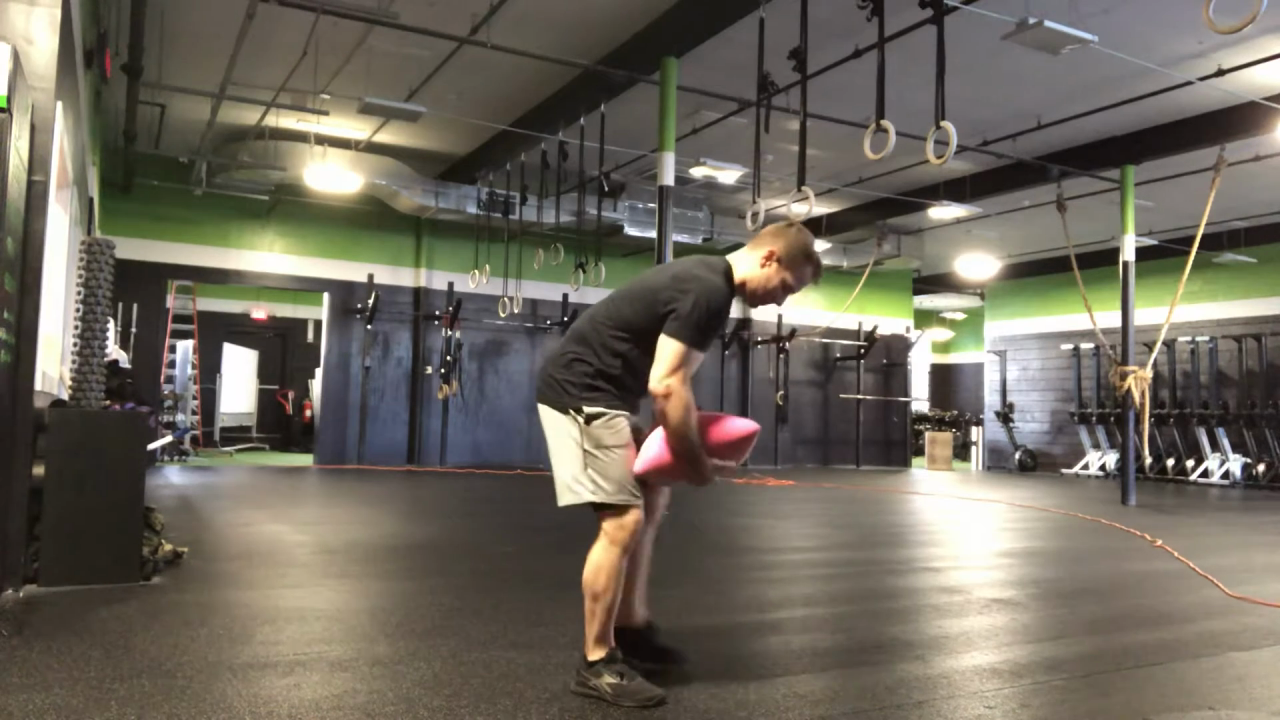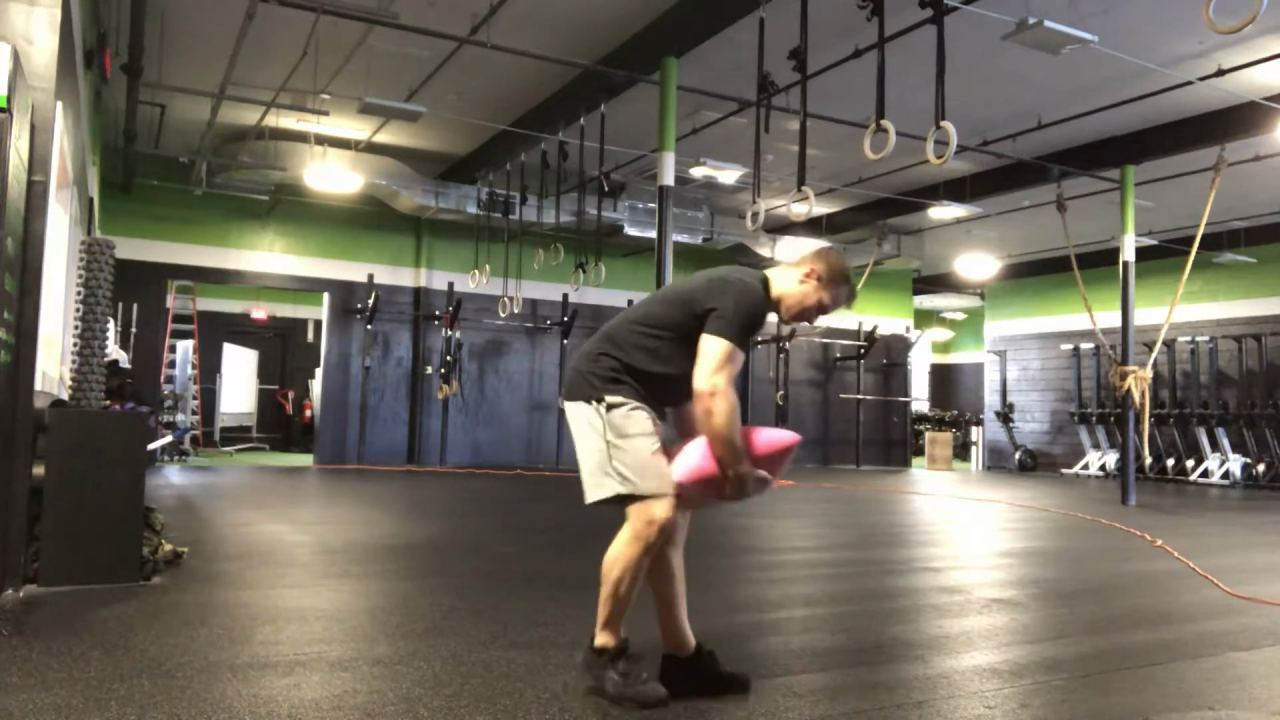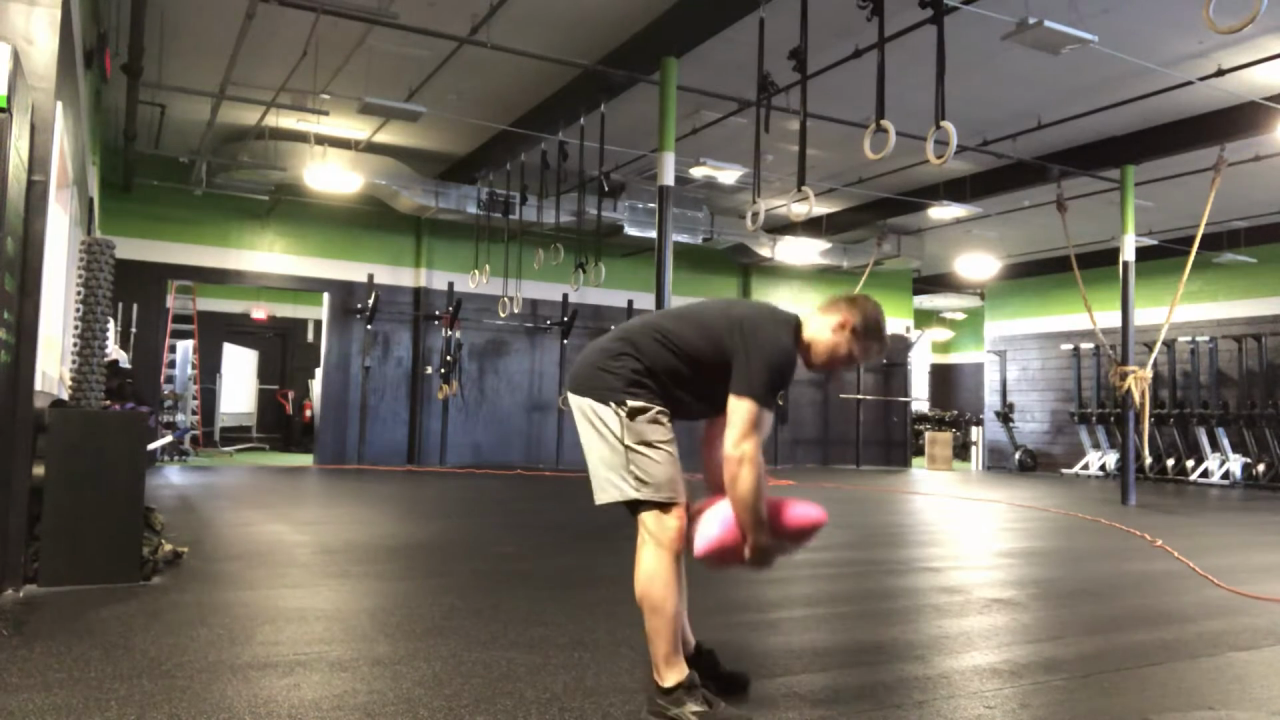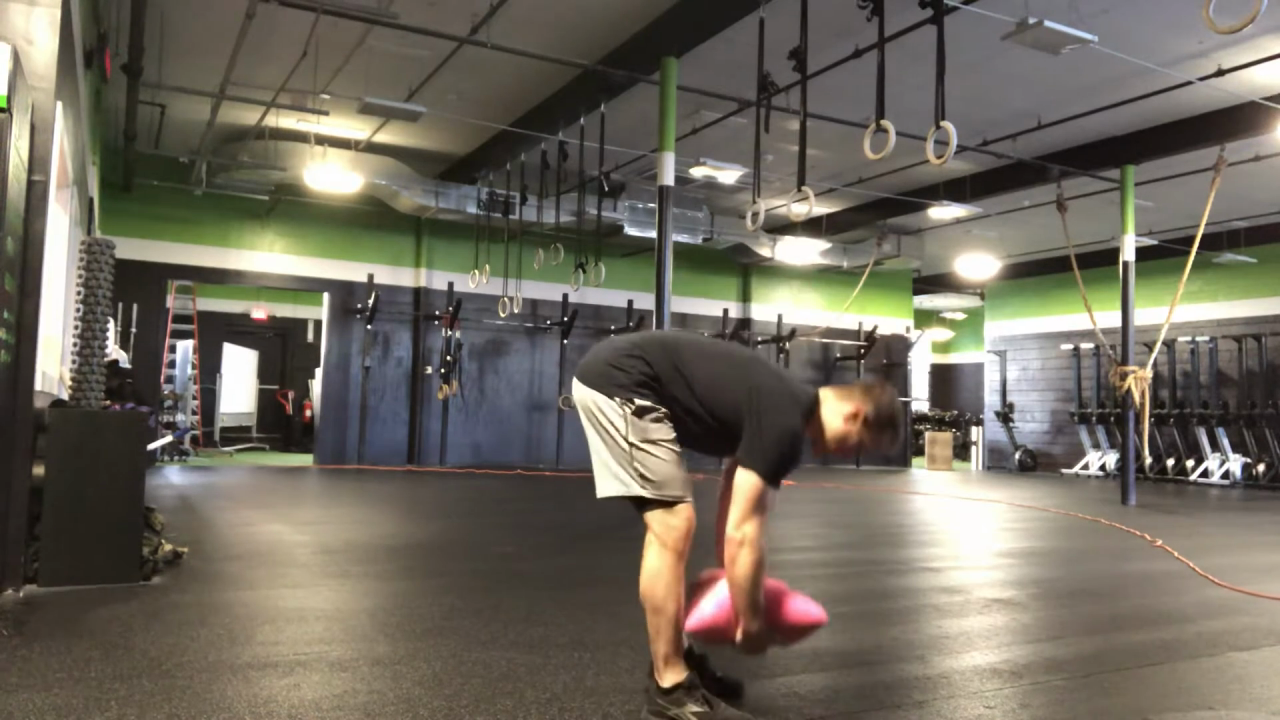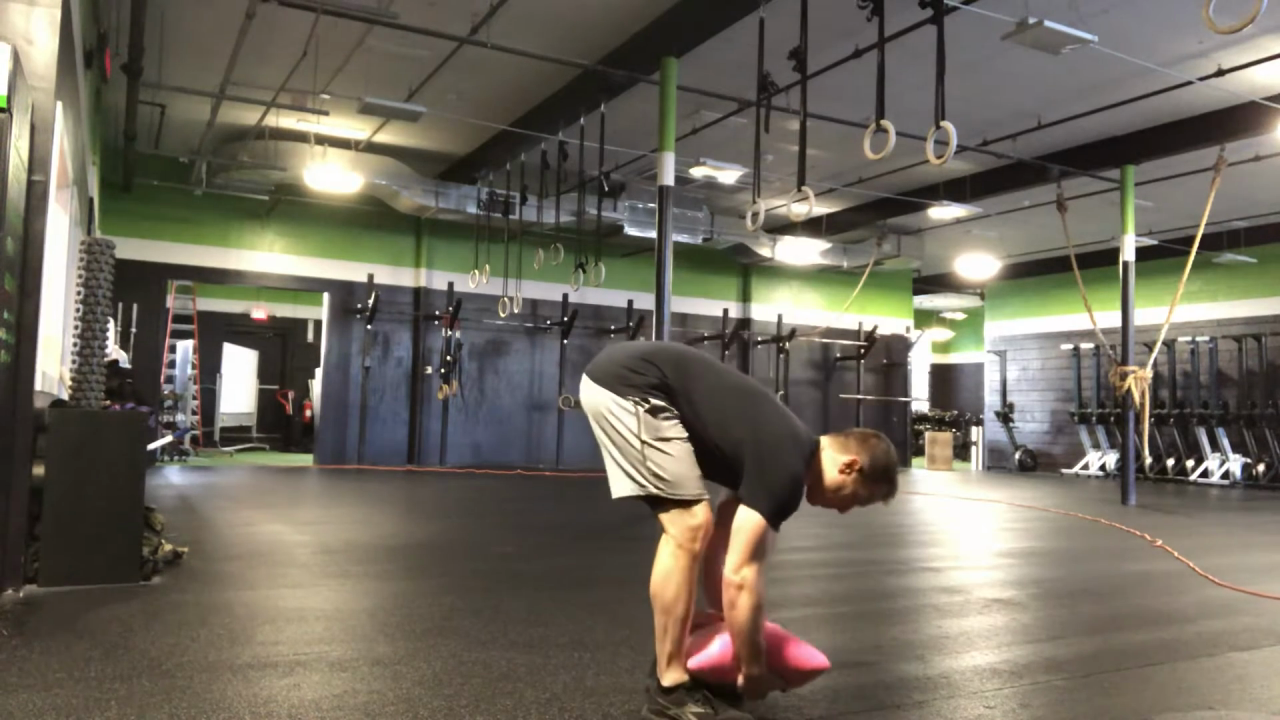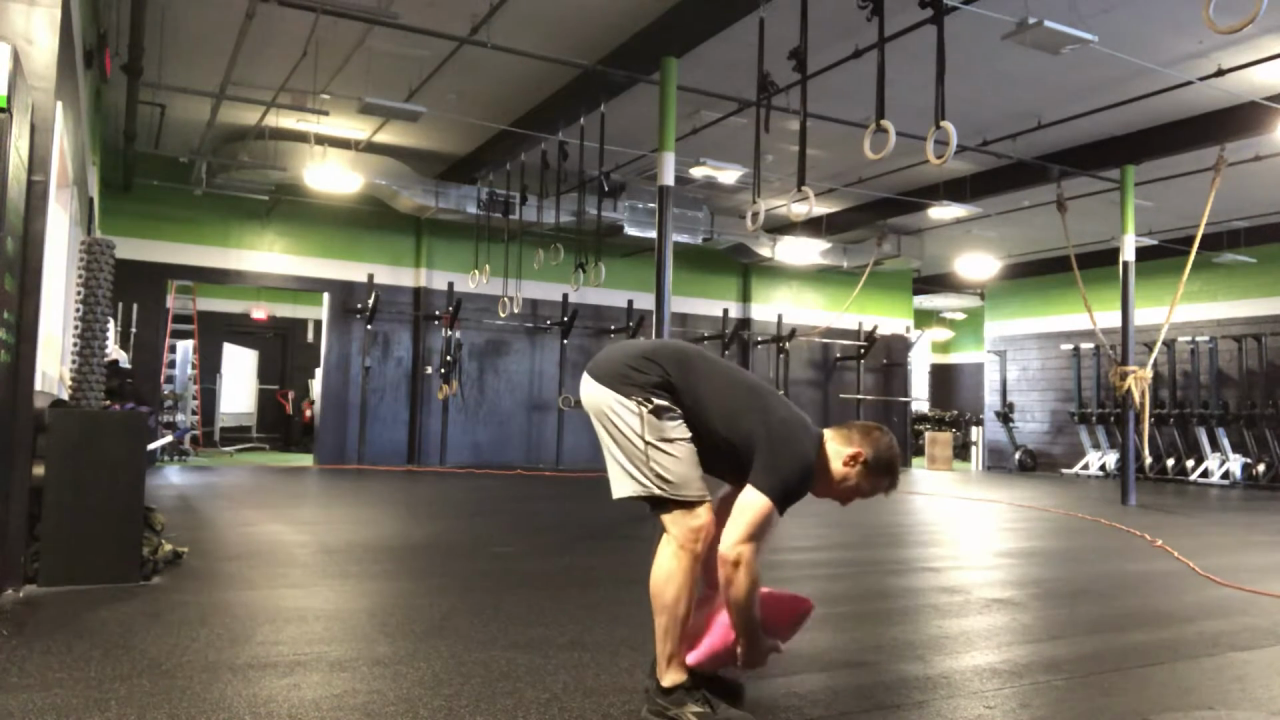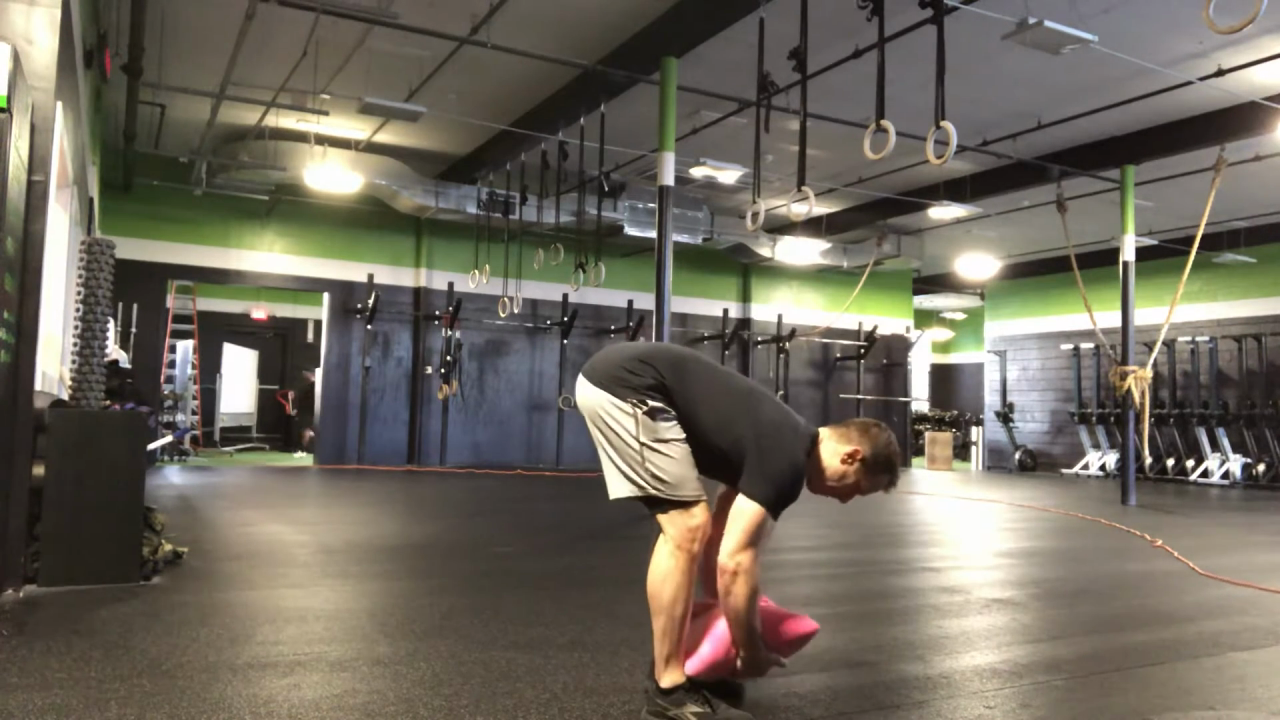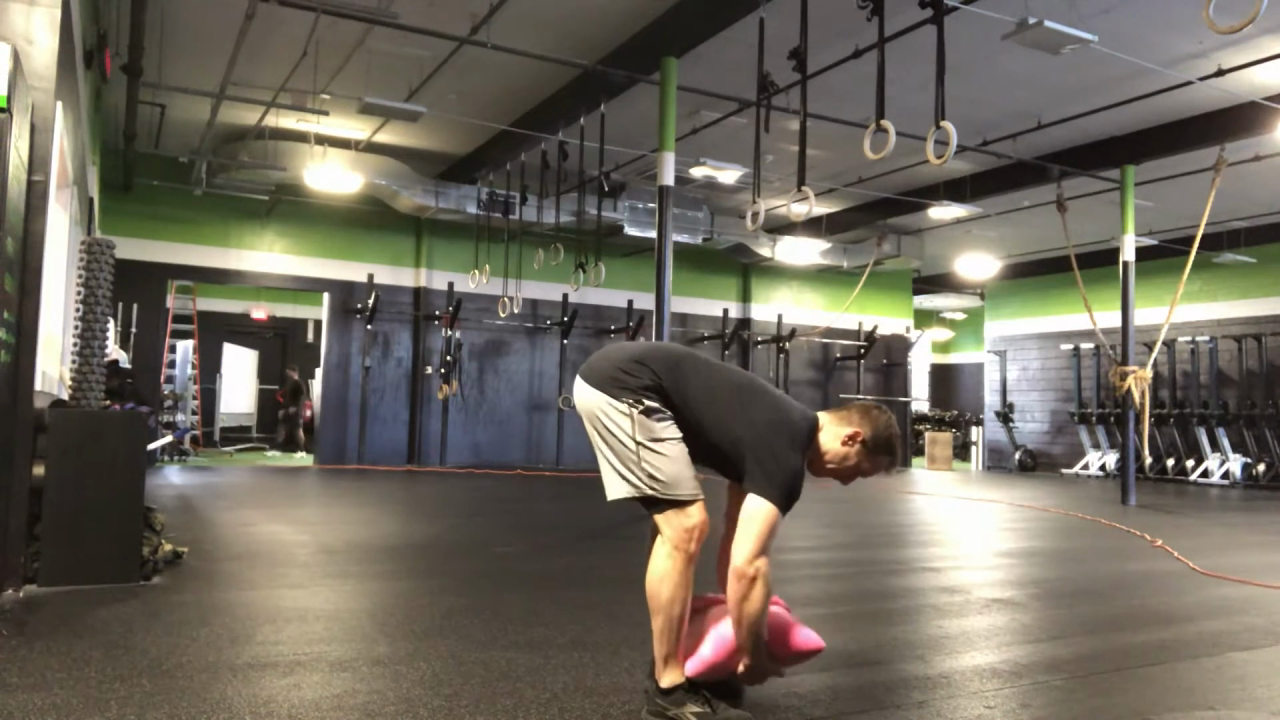
dt=0.3s
person 1, frame 1
left shoulder: (707, 281)
right shoulder: (707, 290)
left elbow: (667, 379)
right elbow: (667, 387)
left wrist: (682, 452)
right wrist: (697, 463)
left hip: (597, 392)
right hip: (581, 391)
left knee: (650, 500)
right knee: (622, 523)
left ankle: (630, 629)
right ankle: (597, 665)
person 1, frame 2
left shoulder: (738, 292)
right shoulder: (745, 295)
left elbow: (690, 386)
right elbow: (711, 388)
right wrist: (738, 471)
left hip: (629, 393)
right hip: (606, 387)
left knee: (672, 518)
right knee: (654, 514)
left ankle: (683, 658)
right ankle: (604, 650)
person 1, frame 3
left shoulder: (768, 334)
right shoulder: (775, 346)
left elbow: (721, 436)
right elbow: (741, 451)
left wrist: (726, 507)
right wrist: (757, 537)
left hip: (605, 381)
right hip: (615, 385)
left knee: (670, 526)
right knee: (665, 529)
left ankle: (685, 655)
person 1, frame 4
left shoulder: (785, 406)
right shoulder: (785, 421)
left elbow: (733, 516)
right elbow: (743, 532)
left wrist: (729, 579)
right wrist: (751, 622)
left hip: (611, 377)
right hip: (619, 381)
left knee: (668, 529)
right knee: (672, 527)
left ankle: (675, 658)
person 1, frame 5
left shoulder: (783, 449)
right shoulder: (786, 468)
left elbow: (720, 543)
right elbow: (739, 574)
left wrist: (720, 620)
right wrist: (754, 671)
left hip: (614, 375)
right hip: (626, 384)
left knee: (687, 530)
right knee: (689, 530)
left ankle: (673, 662)
person 1, frame 6
left shoulder: (786, 441)
right shoulder: (797, 458)
left elbow: (723, 535)
right elbow: (735, 552)
right wrist: (751, 641)
left hip: (617, 374)
right hip: (630, 382)
left knee: (688, 530)
right knee: (690, 531)
left ankle: (674, 660)
person 1, frame 7
left shoulder: (782, 440)
right shoulder: (786, 459)
left elbow: (721, 537)
right elbow: (734, 561)
left wrist: (718, 614)
right wrist: (751, 653)
left hip: (611, 375)
right hip: (623, 385)
left knee: (682, 529)
right knee: (687, 531)
left ankle: (671, 662)
person 1, frame 8
left shoulder: (786, 429)
right shoulder: (784, 449)
left elbow: (738, 541)
right elbow: (748, 565)
left wrist: (727, 613)
right wrist: (754, 657)
left hip: (611, 379)
right hip: (621, 386)
left knee: (676, 527)
right knee: (685, 529)
left ankle: (672, 660)
